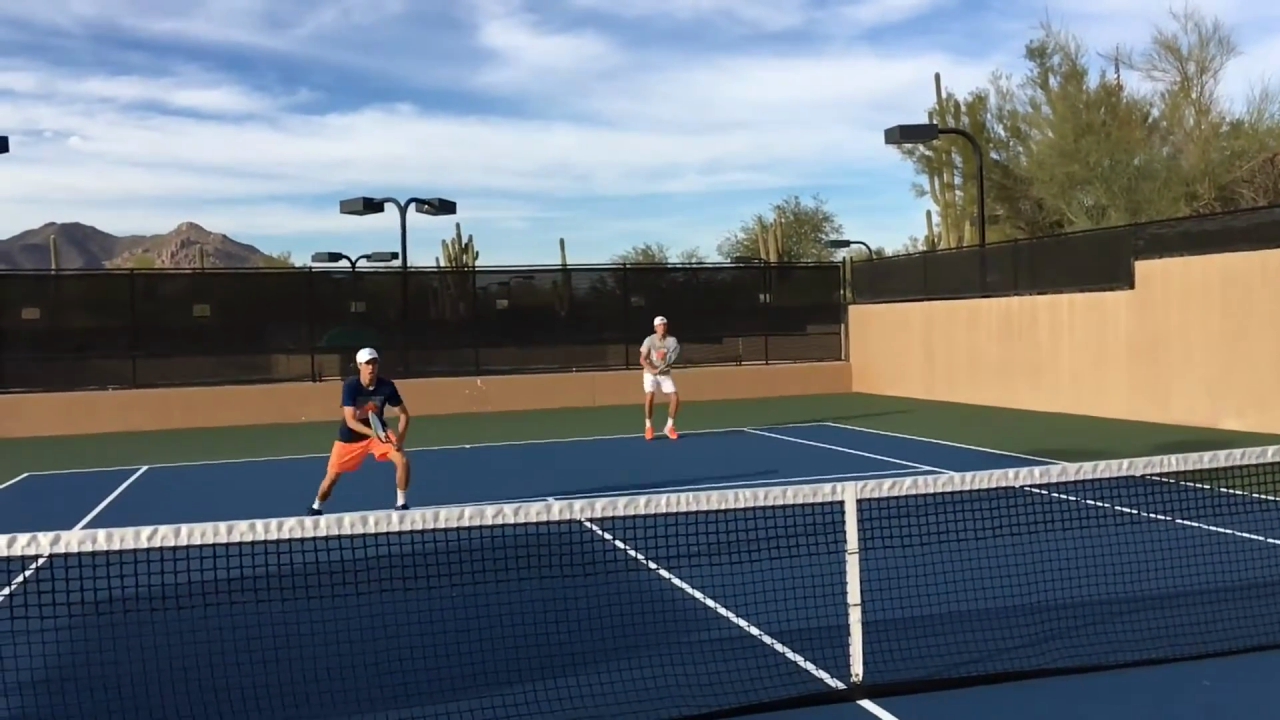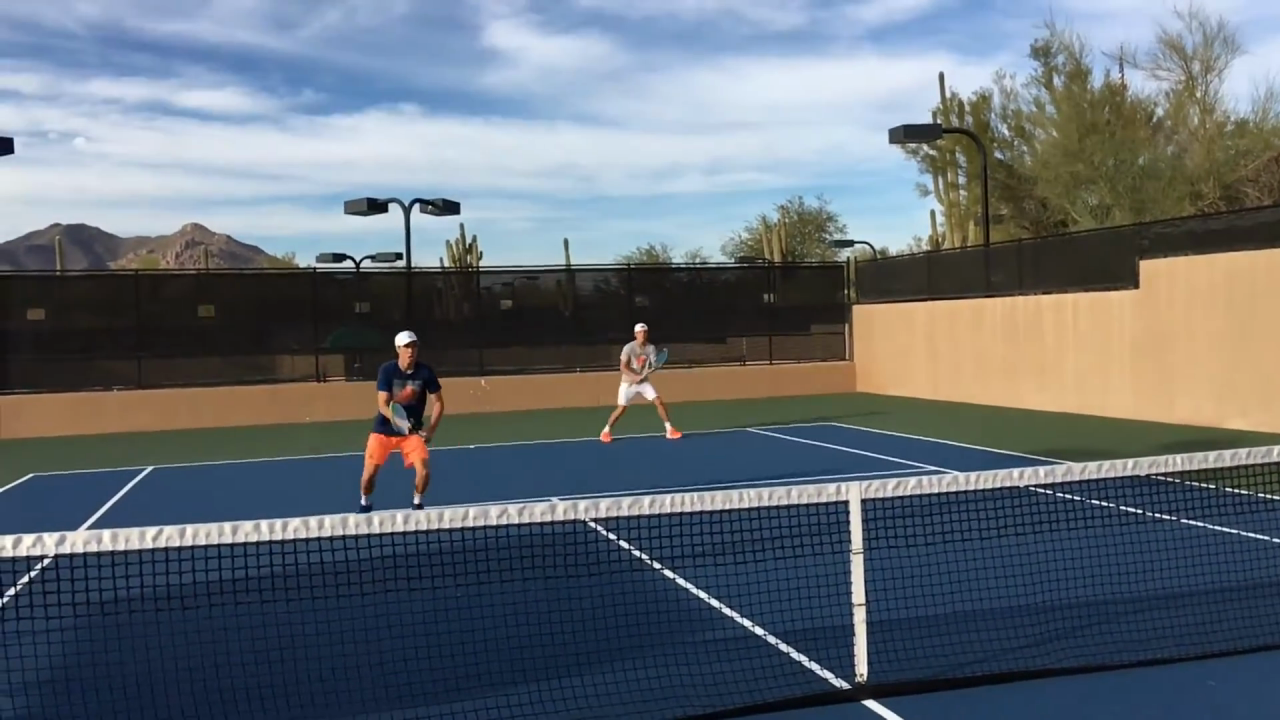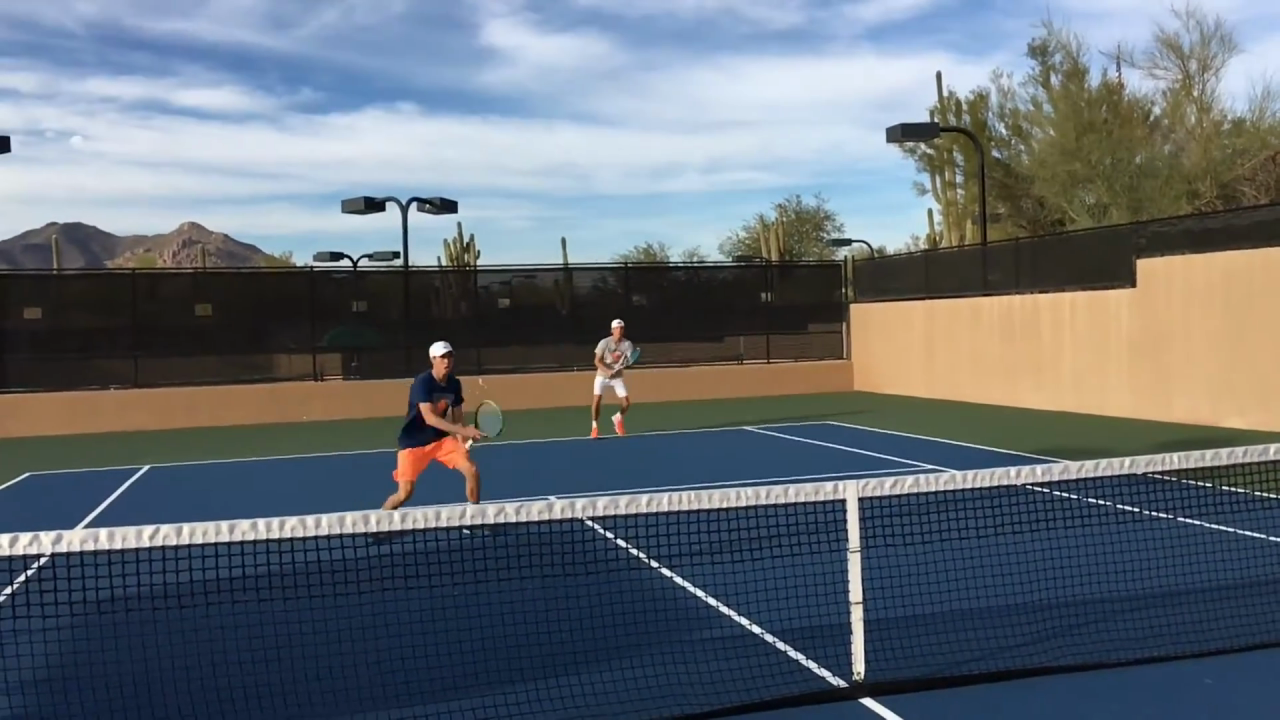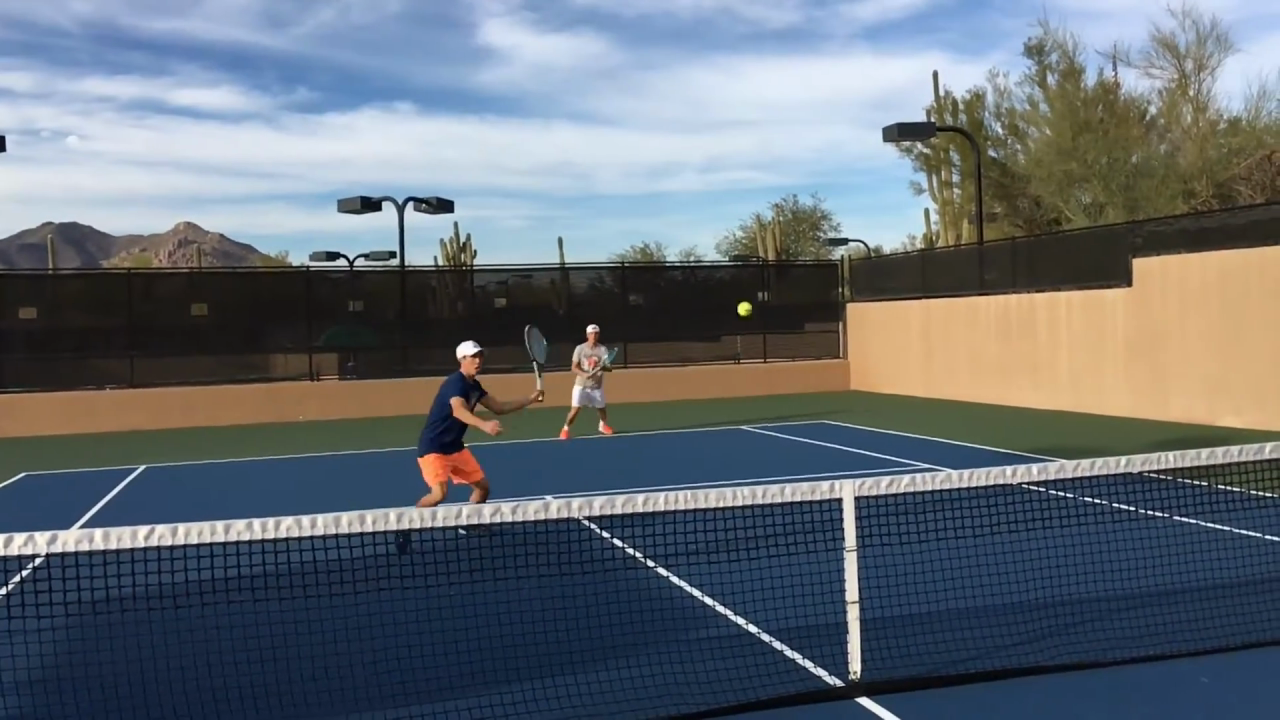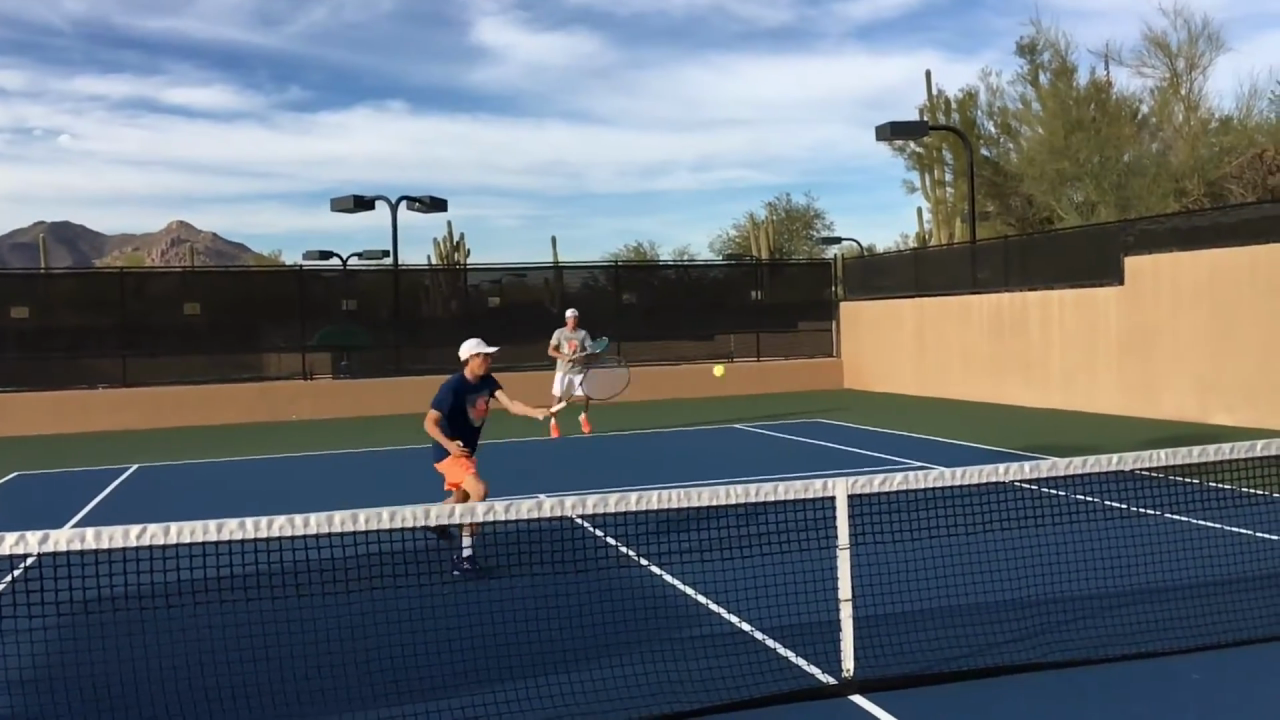
dt=0.2s
person 1, frame 1
left shoulder: (387, 386)
right shoulder: (349, 385)
left elbow: (404, 414)
right elbow: (350, 420)
left wrist: (399, 438)
right wrist: (375, 433)
right hip: (350, 435)
left knee: (403, 462)
right knee: (331, 478)
left ankle: (401, 505)
right ankle: (316, 508)
person 1, frame 2
left shoulder: (426, 372)
right shoulder: (387, 370)
left elbow: (438, 403)
right elbow: (382, 405)
left wrist: (429, 429)
left hip: (414, 429)
right hip: (385, 428)
left knee: (423, 471)
right knee: (370, 473)
left ankle: (417, 503)
right ankle: (365, 504)
person 1, frame 3
left shoulder: (454, 384)
right shoulder: (423, 383)
left elbow: (457, 418)
right elbow: (429, 418)
left wrist: (463, 437)
right wrist: (463, 430)
left hip: (442, 438)
right hip: (414, 439)
left knee: (471, 471)
right knee: (405, 494)
person 1, frame 4
left shoulder: (473, 384)
right shoulder: (455, 383)
left elbow: (498, 408)
right elbow: (458, 409)
left wrist: (529, 399)
right wrist: (483, 424)
left hip: (454, 448)
right hip: (433, 448)
left knee: (484, 487)
right knee: (439, 494)
person 1, frame 5
left shoulder: (487, 381)
right shoulder: (451, 387)
left elbow: (511, 404)
right elbow: (429, 423)
left wrist: (540, 412)
right wrist: (448, 444)
left hip: (466, 452)
right hip: (451, 453)
left knee: (462, 497)
right knee: (480, 491)
right ankle: (464, 556)
